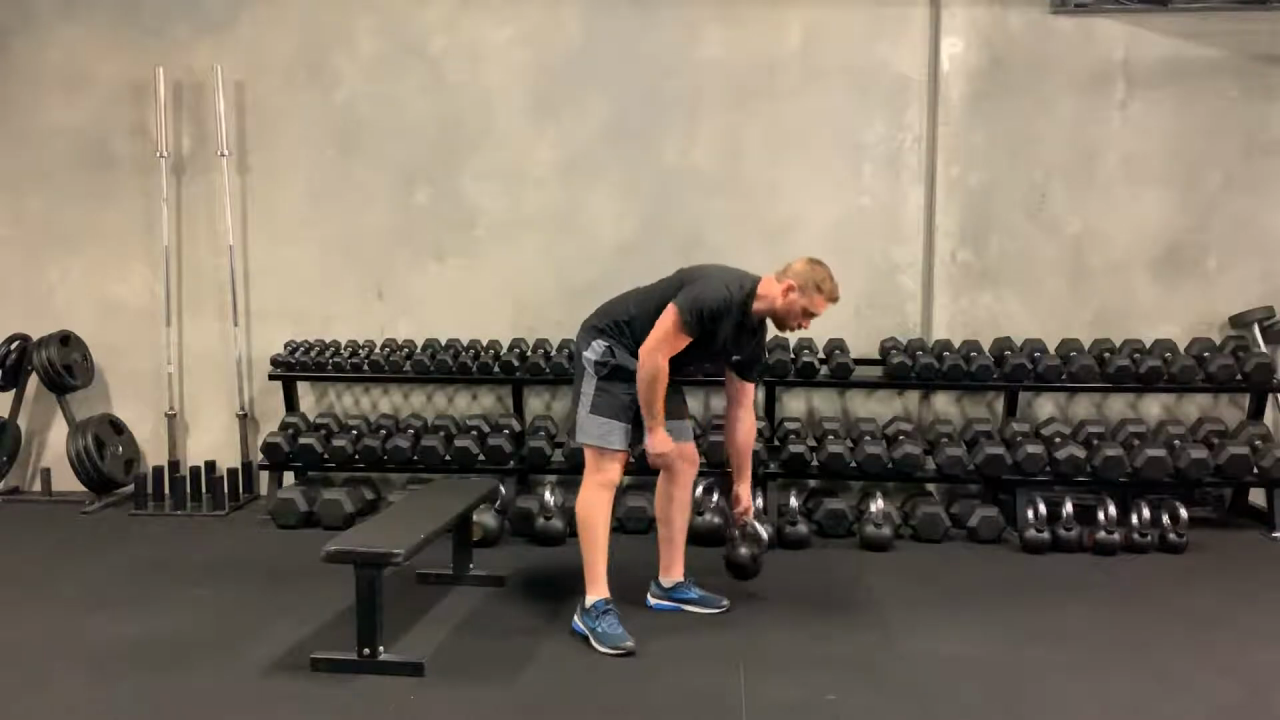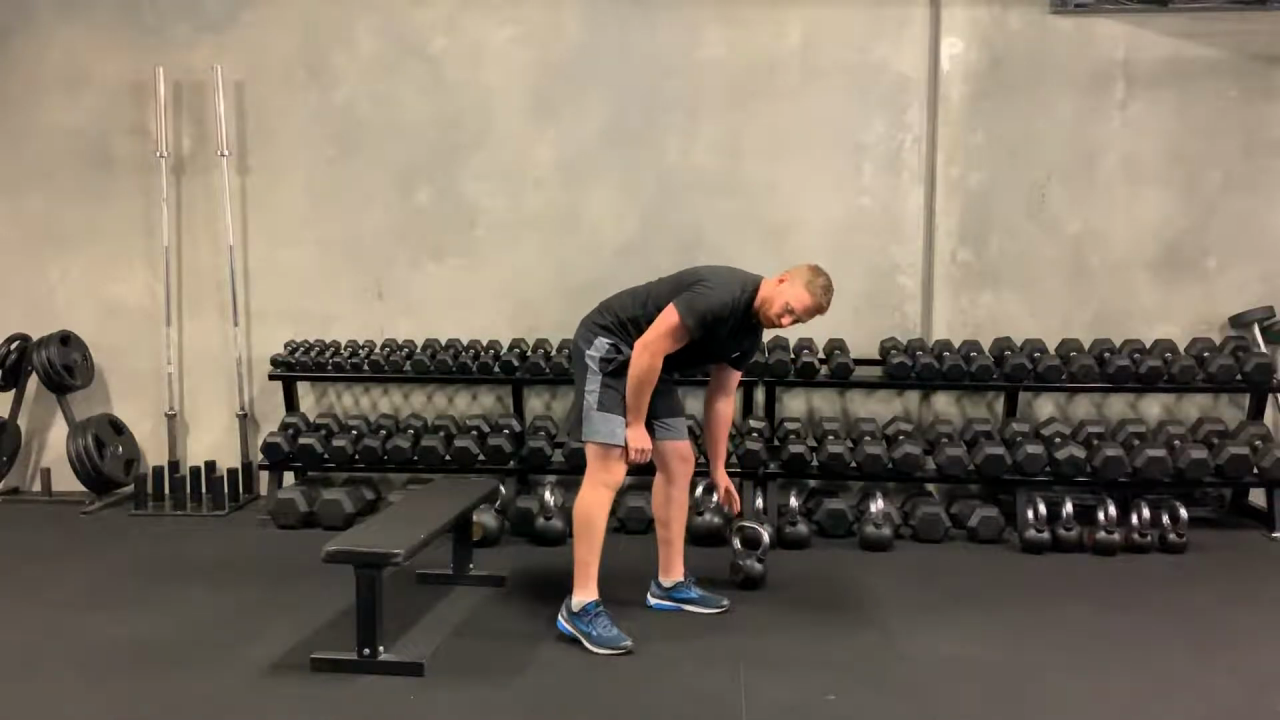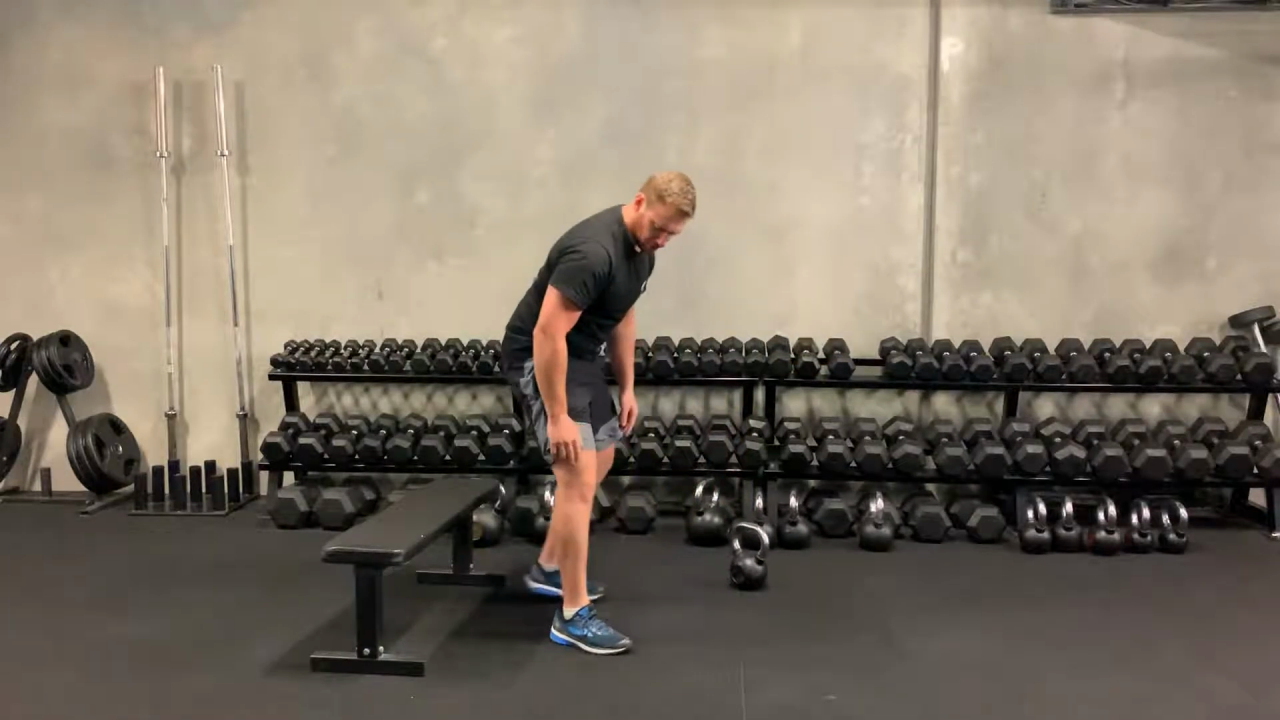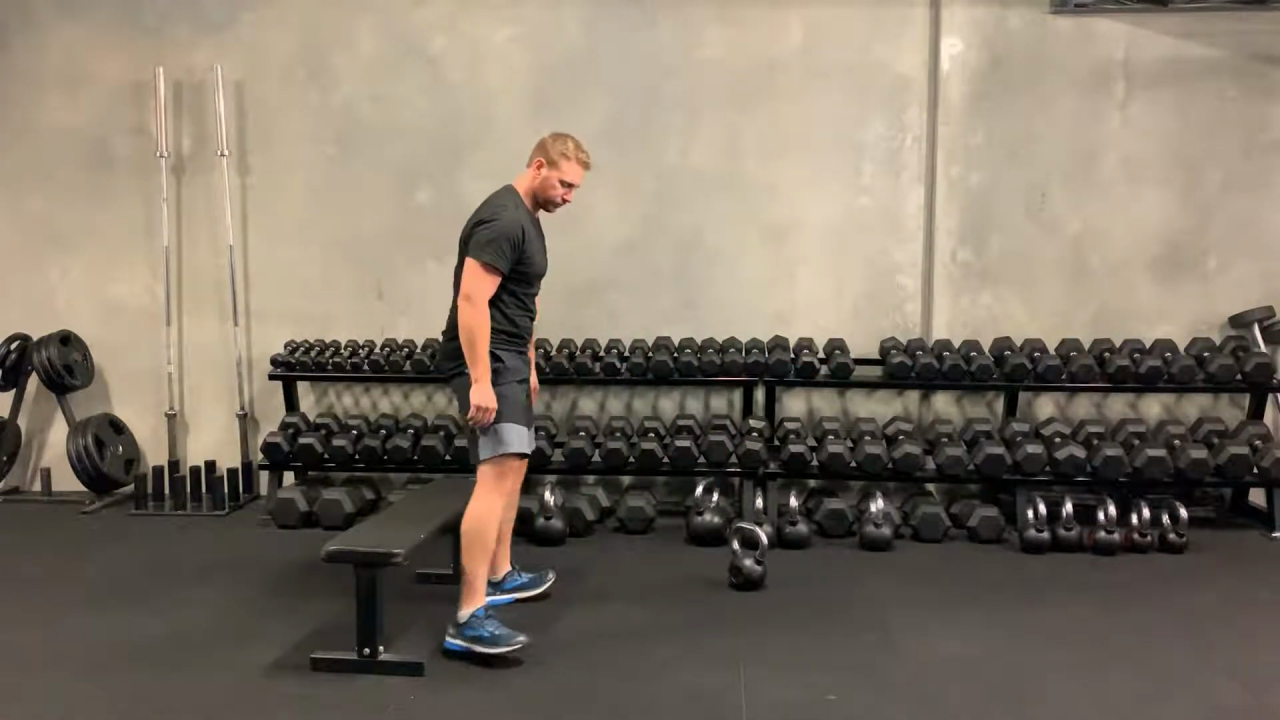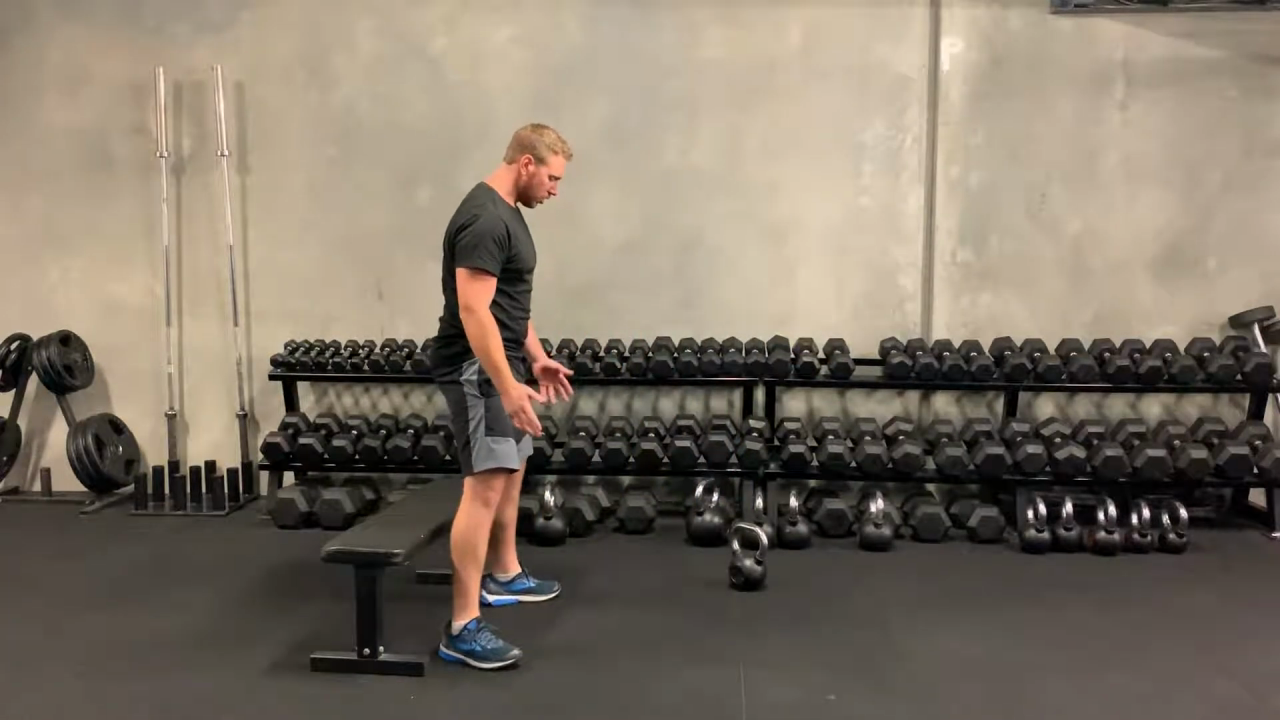
dt=0.7s
person 1, frame 1
left shoulder: (751, 333)
right shoulder: (718, 294)
left elbow: (742, 410)
right elbow: (654, 352)
left wrist: (742, 484)
right wrist: (654, 428)
left hip: (650, 367)
right hip: (610, 352)
left knee: (683, 463)
right knee: (604, 474)
left ankle: (669, 583)
right ankle: (594, 604)
person 1, frame 2
left shoulder: (749, 330)
right shoulder: (720, 295)
left elbow: (722, 397)
right elbow: (648, 348)
left wrist: (718, 469)
right wrist: (636, 425)
left hip: (647, 363)
right hip: (609, 347)
left knee: (679, 462)
right knee: (606, 473)
left ankle: (670, 583)
right ankle: (581, 604)
person 1, frame 3
left shoulder: (642, 252)
right shoulder: (593, 251)
left elbow: (621, 320)
right elbow: (548, 334)
left wrist: (627, 387)
right wrist: (557, 416)
left hip: (581, 357)
right hip: (539, 359)
left knee: (596, 463)
right knee: (581, 474)
left ankle: (549, 567)
right ankle: (574, 614)
person 1, frame 4
left shoulder: (528, 221)
right shoulder: (503, 220)
right elbow: (472, 301)
left wrist: (529, 368)
right wrist: (480, 381)
left hip: (507, 358)
right hip: (486, 360)
left knee: (510, 466)
right knee: (500, 476)
left ankle: (499, 572)
right ankle: (470, 617)
person 1, frame 5
left shoulder: (507, 213)
right shoulder: (484, 220)
right elbow: (473, 312)
left wrist: (538, 358)
right wrist: (506, 387)
left hip: (501, 364)
right hip: (476, 369)
left knee: (510, 472)
right knee: (485, 486)
left ankle: (504, 575)
right ankle: (462, 628)
